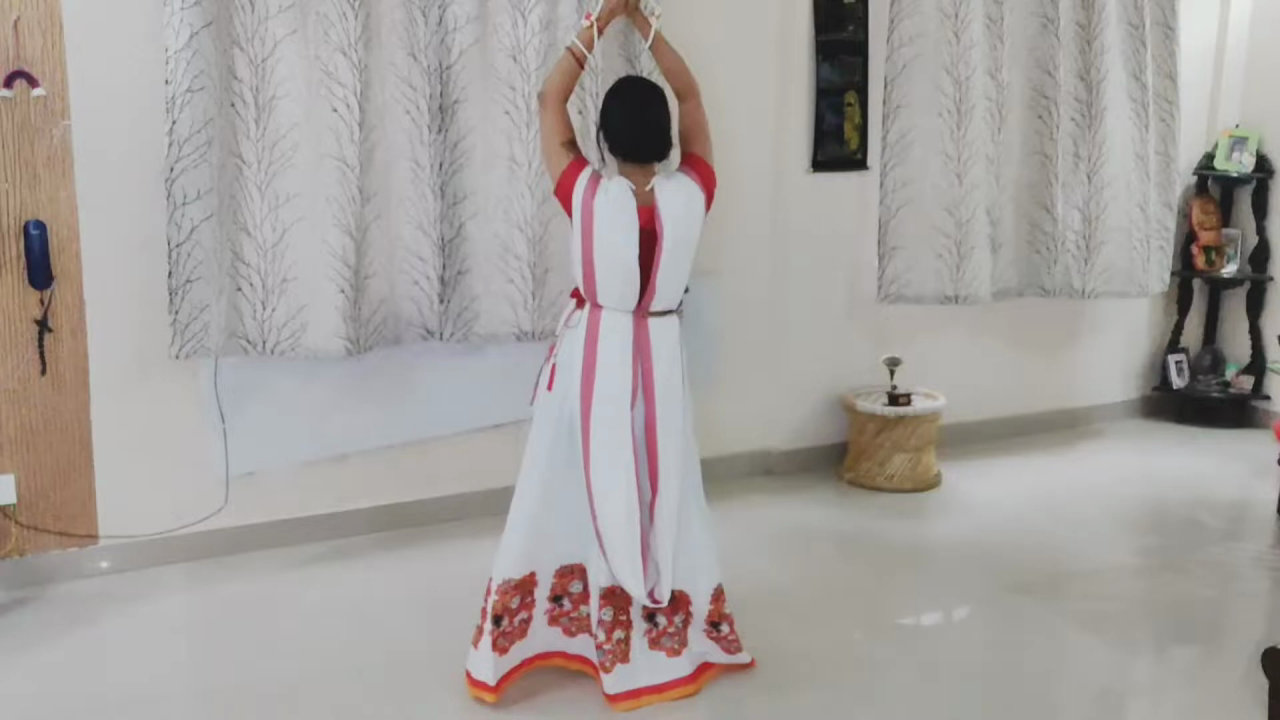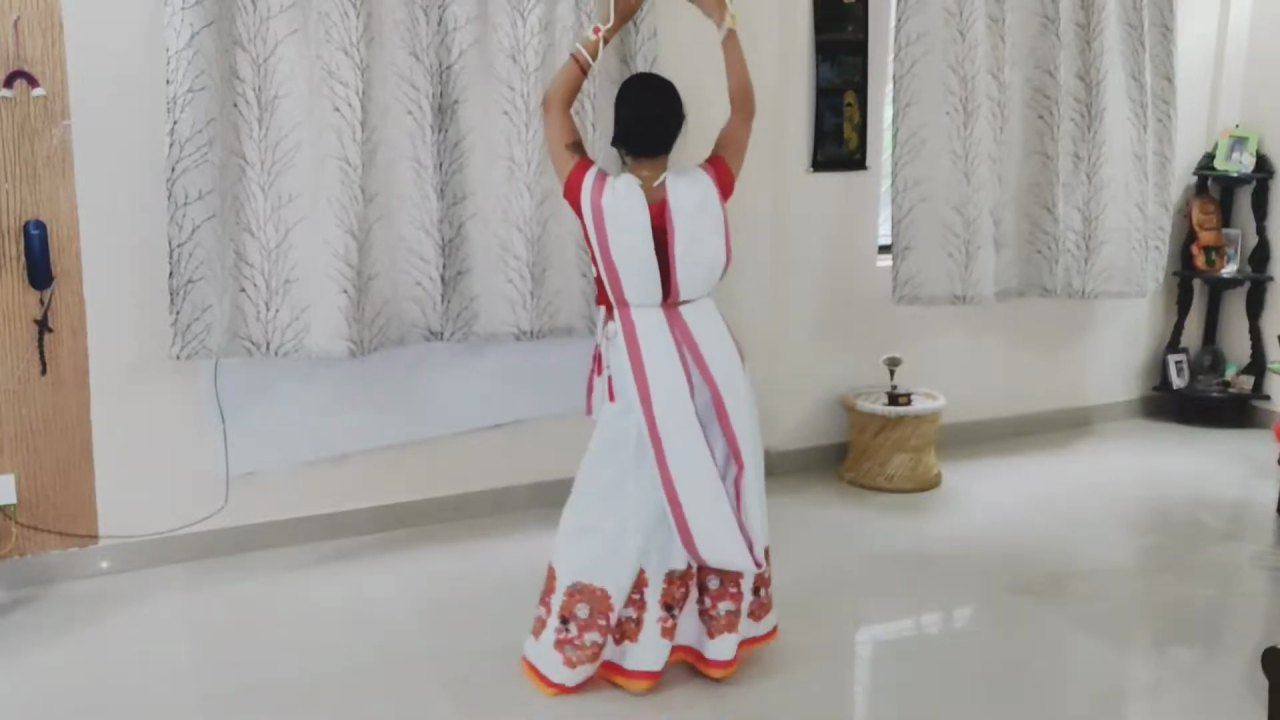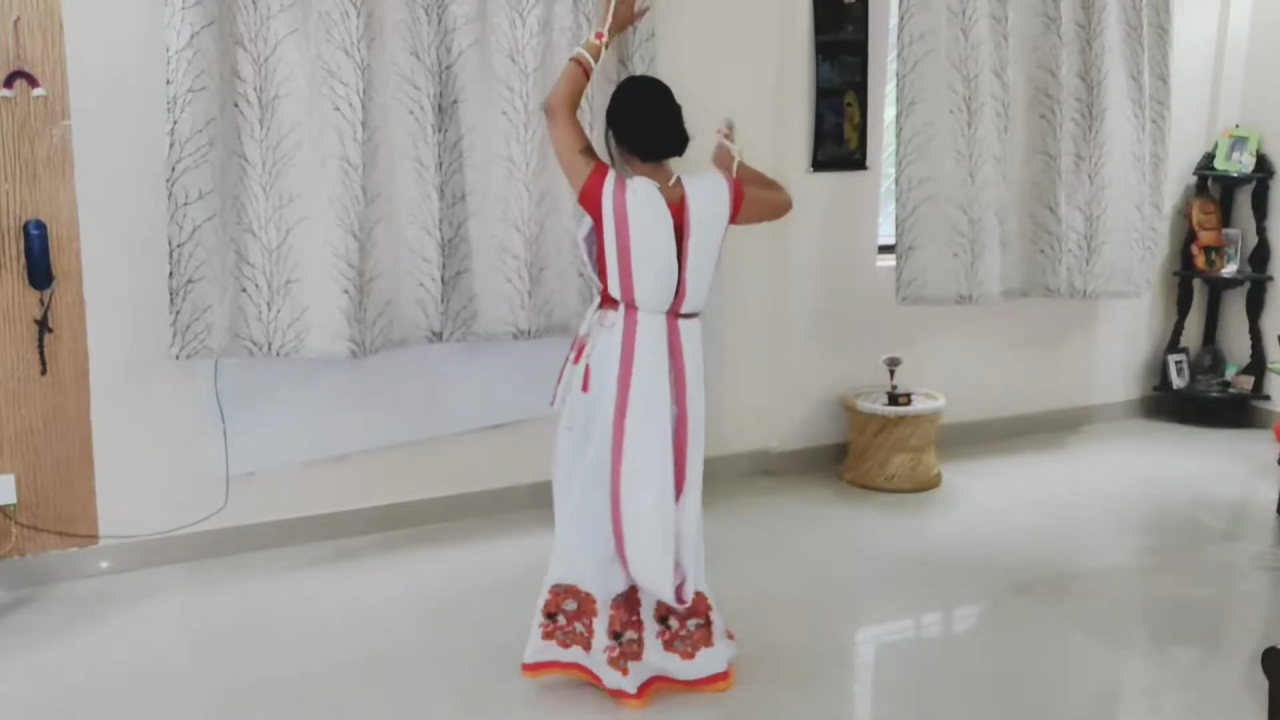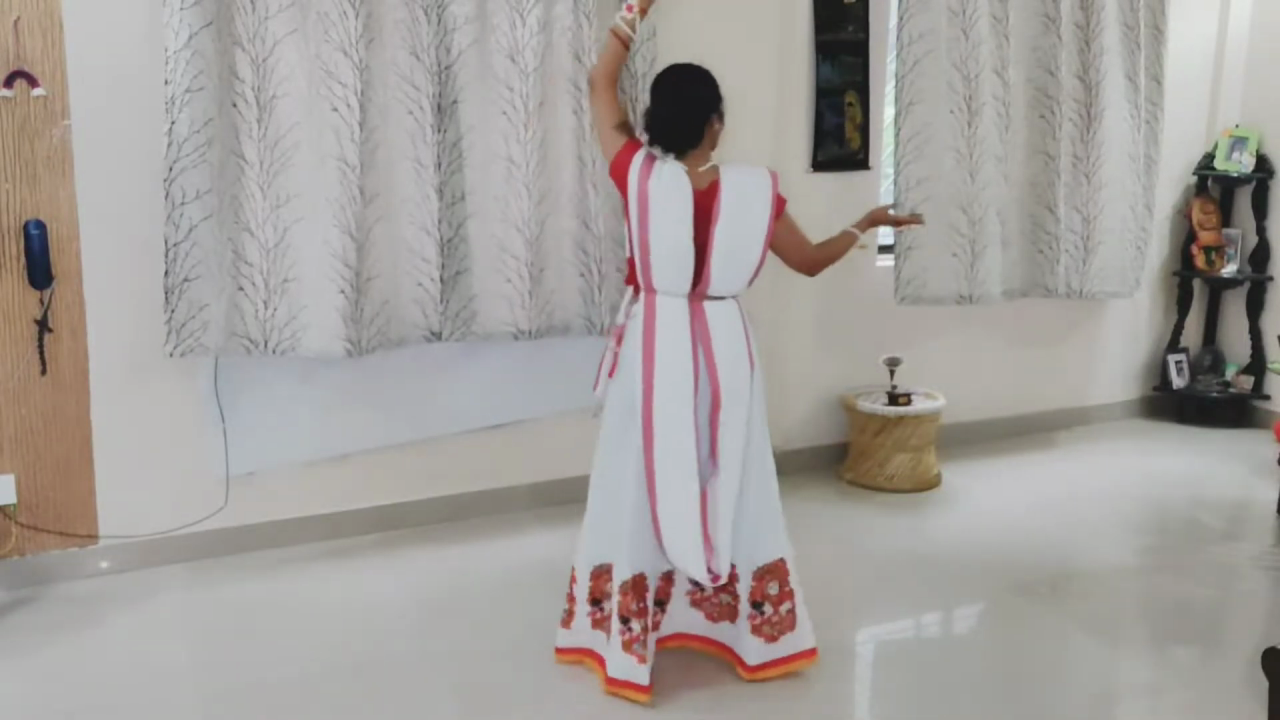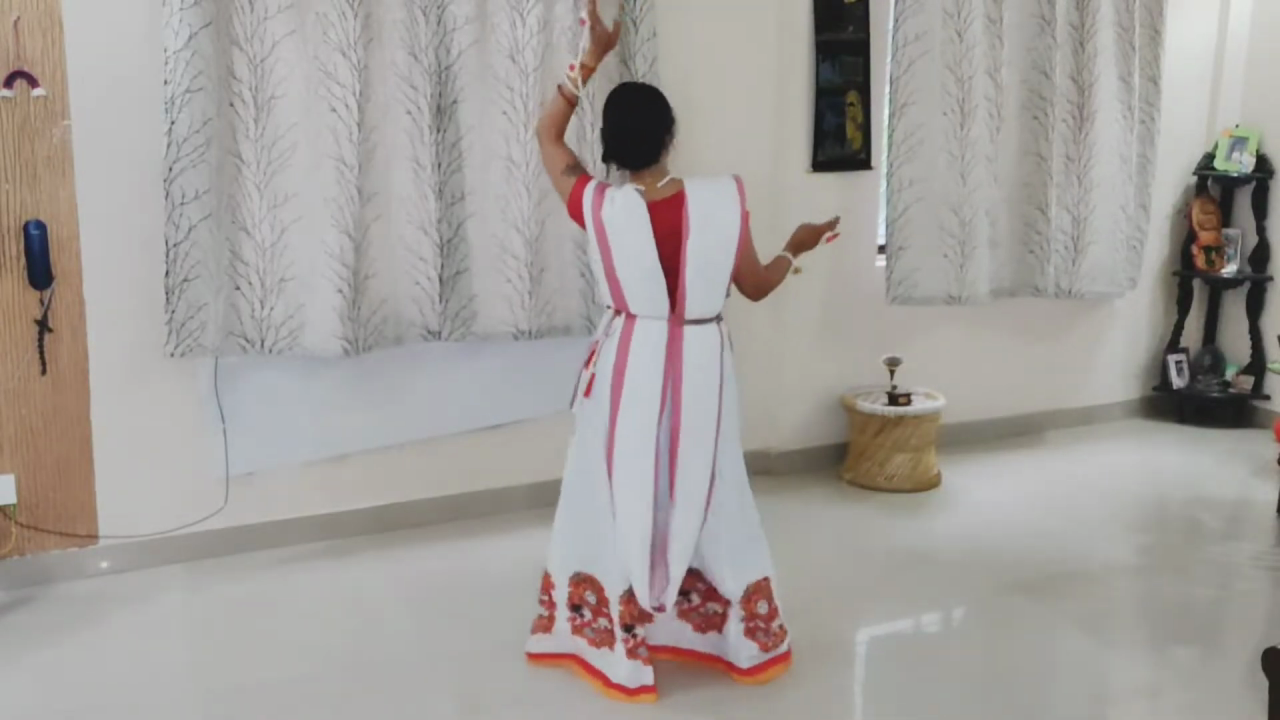
dt=1s
person 1, frame 1
left shoulder: (586, 195)
right shoulder: (691, 195)
left elbow: (550, 100)
right elbow: (690, 97)
left hip: (590, 358)
right hip: (656, 360)
left knee: (569, 504)
right knee: (659, 501)
left ankle: (508, 652)
right ankle: (671, 647)
person 1, frame 2
left shoulder: (595, 195)
right shoulder: (705, 190)
left elbow: (554, 105)
right elbow: (746, 111)
left hip: (639, 362)
right hip: (707, 355)
left knee: (617, 504)
right knee: (718, 490)
left ankle: (622, 647)
right ankle: (717, 639)
person 1, frame 3
left shoulder: (610, 195)
right shoulder: (711, 195)
left elbow: (557, 108)
right elbow: (781, 201)
right wrist: (734, 164)
left hip: (615, 360)
right hip: (678, 362)
left knee: (601, 501)
right knee: (664, 504)
left ankle: (612, 654)
right ankle: (683, 649)
person 1, frame 4
left shoulder: (640, 177)
right shoulder: (754, 192)
left elbow: (600, 85)
right elbow: (809, 261)
right wrist: (866, 225)
left hip: (651, 351)
right hip: (721, 349)
left knee: (636, 490)
right knee: (731, 490)
left ankle: (622, 646)
right ankle: (761, 638)
person 1, frame 5
left shoulder: (601, 207)
right shoulder: (718, 201)
left elbow: (547, 135)
right elbow: (755, 287)
left wrist: (590, 58)
right wrist: (795, 247)
left hip: (627, 366)
right hip: (697, 368)
left knee: (612, 503)
right knee: (705, 501)
left ankle: (617, 655)
right ankle: (751, 645)
